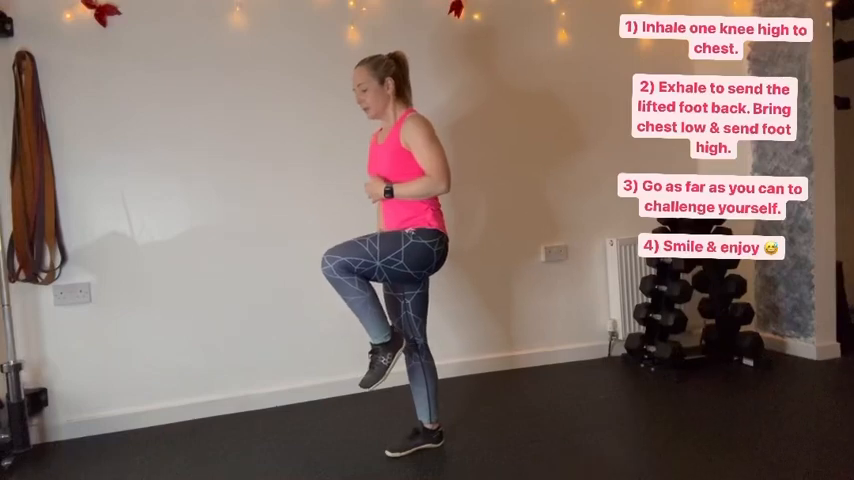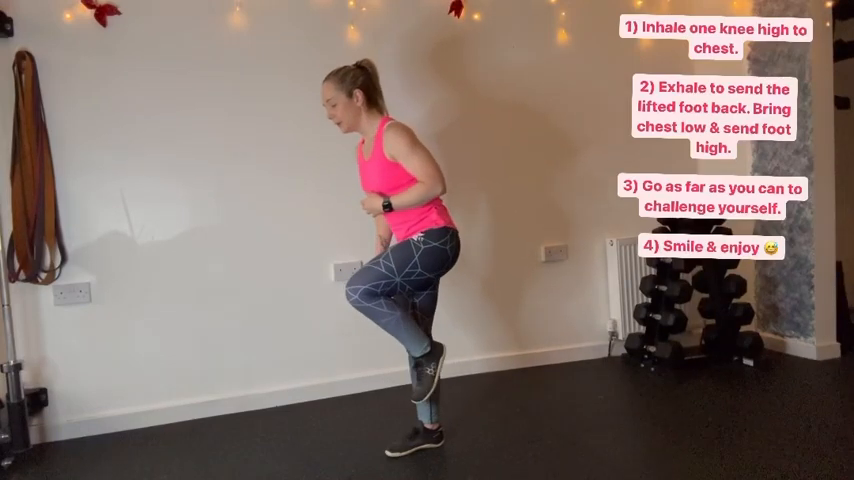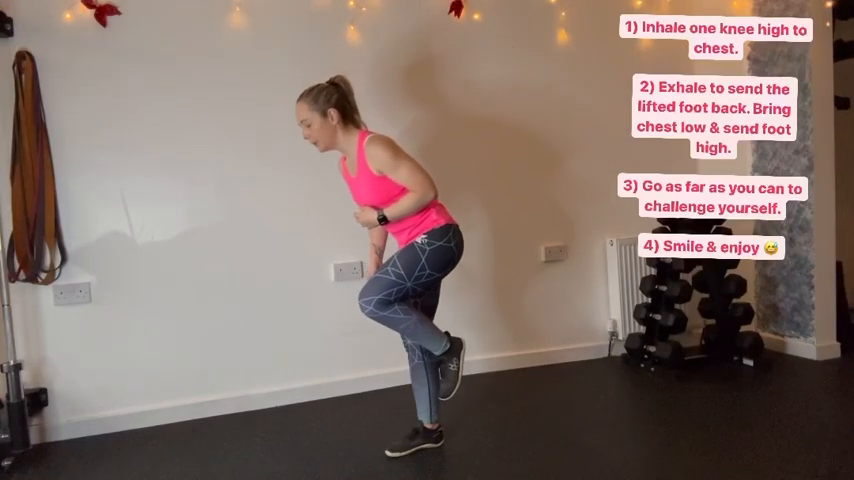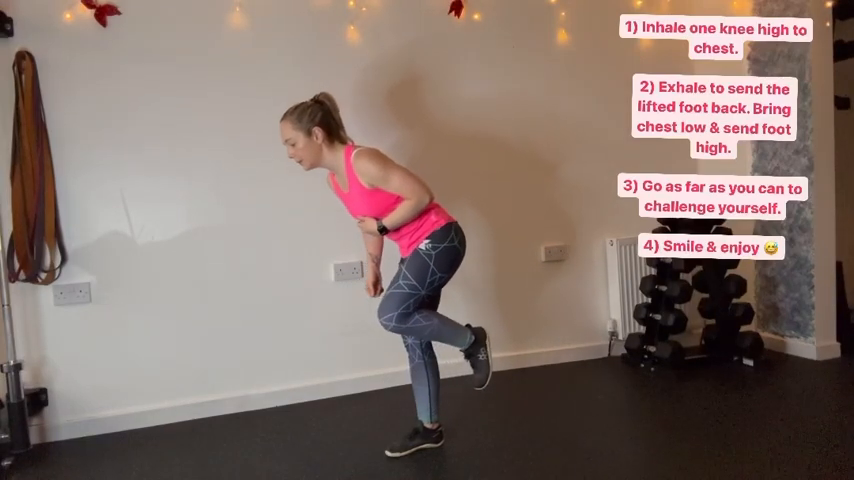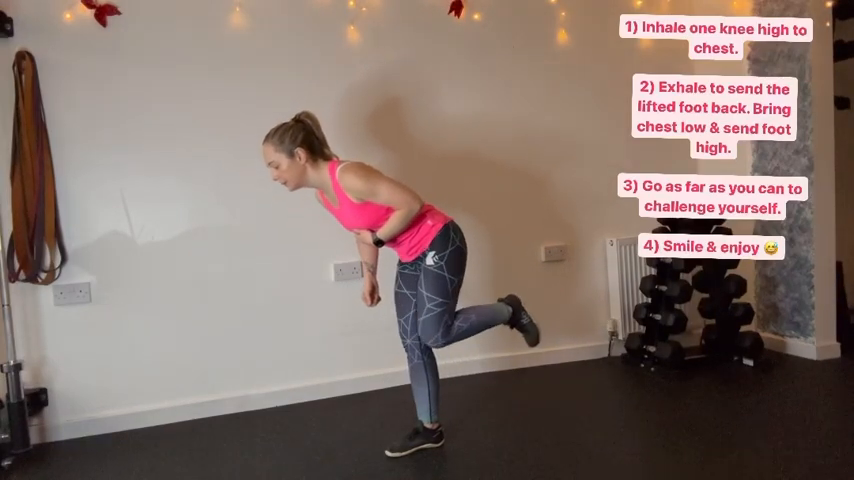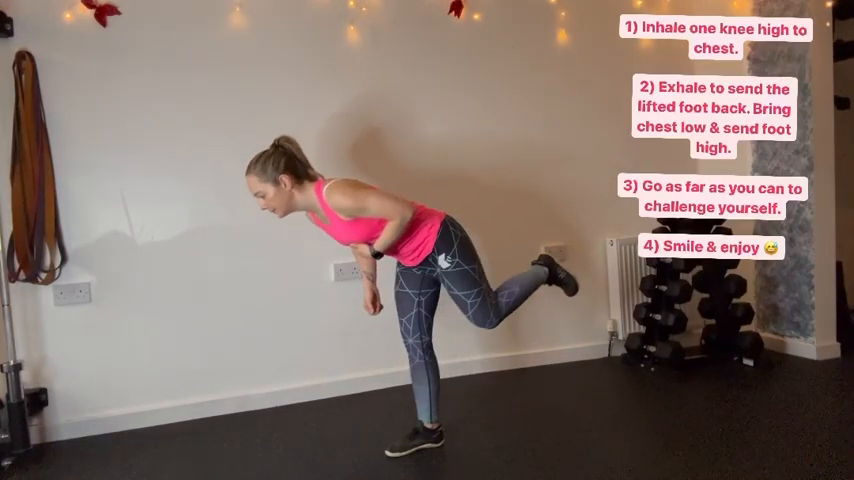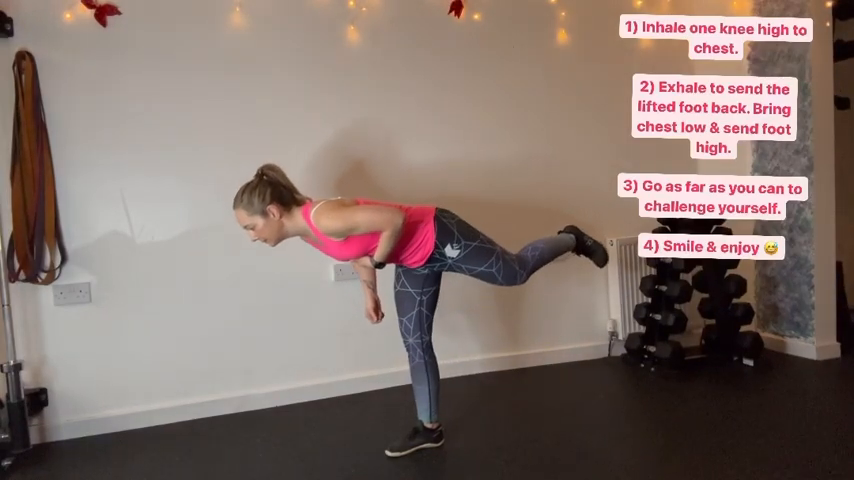
dt=0.7s
person 1, frame 1
left shoulder: (414, 125)
right shoulder: (378, 138)
left elbow: (440, 182)
left wrist: (387, 189)
right wrist: (377, 261)
left hip: (423, 241)
right hip: (402, 248)
left knee: (335, 262)
right knee: (413, 342)
left ankle: (384, 341)
right ankle: (429, 429)
person 1, frame 2
left shoulder: (394, 134)
right shoulder: (363, 148)
left elbow: (435, 184)
left wrist: (384, 203)
right wrist: (379, 257)
left hip: (434, 240)
right hip: (415, 247)
left knee: (358, 290)
right knee: (413, 339)
left ankle: (429, 351)
right ankle: (429, 429)
person 1, frame 3
left shoulder: (376, 147)
right shoulder: (346, 163)
left elbow: (426, 190)
left wrist: (380, 216)
right wrist: (375, 261)
left hip: (437, 239)
right hip: (417, 248)
left knee: (372, 300)
right knee: (414, 341)
left ankle: (446, 347)
right ankle: (429, 428)
person 1, frame 4
left shoulder: (363, 161)
right shoulder: (334, 179)
left elbow: (421, 196)
left wrist: (382, 225)
right wrist: (372, 267)
left hip: (439, 239)
right hip: (415, 250)
left knee: (392, 315)
right knee: (414, 341)
left ankle: (471, 341)
right ankle: (430, 428)
person 1, frame 5
left shoulder: (349, 176)
right shoulder: (323, 194)
left elbow: (412, 204)
left wrist: (378, 238)
right wrist: (369, 276)
left hip: (439, 244)
right hip: (411, 258)
left knee: (434, 333)
right knee: (413, 343)
left ankle: (509, 311)
right ankle: (429, 428)
person 1, frame 6
left shoulder: (335, 196)
right shoulder: (313, 212)
left elbow: (404, 212)
left wrist: (377, 250)
right wrist: (369, 285)
left hip: (440, 244)
right hip: (412, 261)
left knee: (487, 315)
right knee: (415, 344)
left ankle: (545, 271)
right ankle: (430, 429)
person 1, frame 7
left shoulder: (324, 219)
right shoulder: (307, 232)
left elbow: (394, 220)
left wrist: (377, 260)
right wrist: (370, 294)
left hip: (439, 239)
right hip: (414, 261)
left knee: (514, 272)
right knee: (415, 344)
left ankle: (572, 241)
right ankle: (429, 428)
